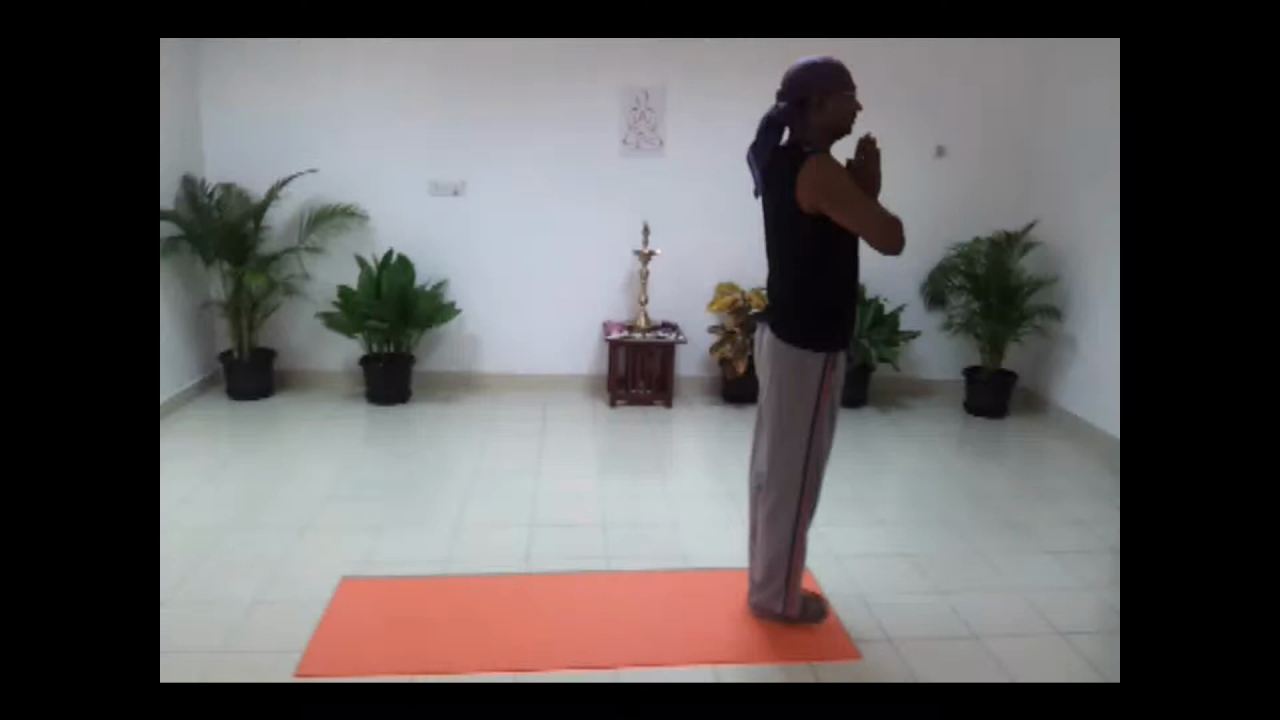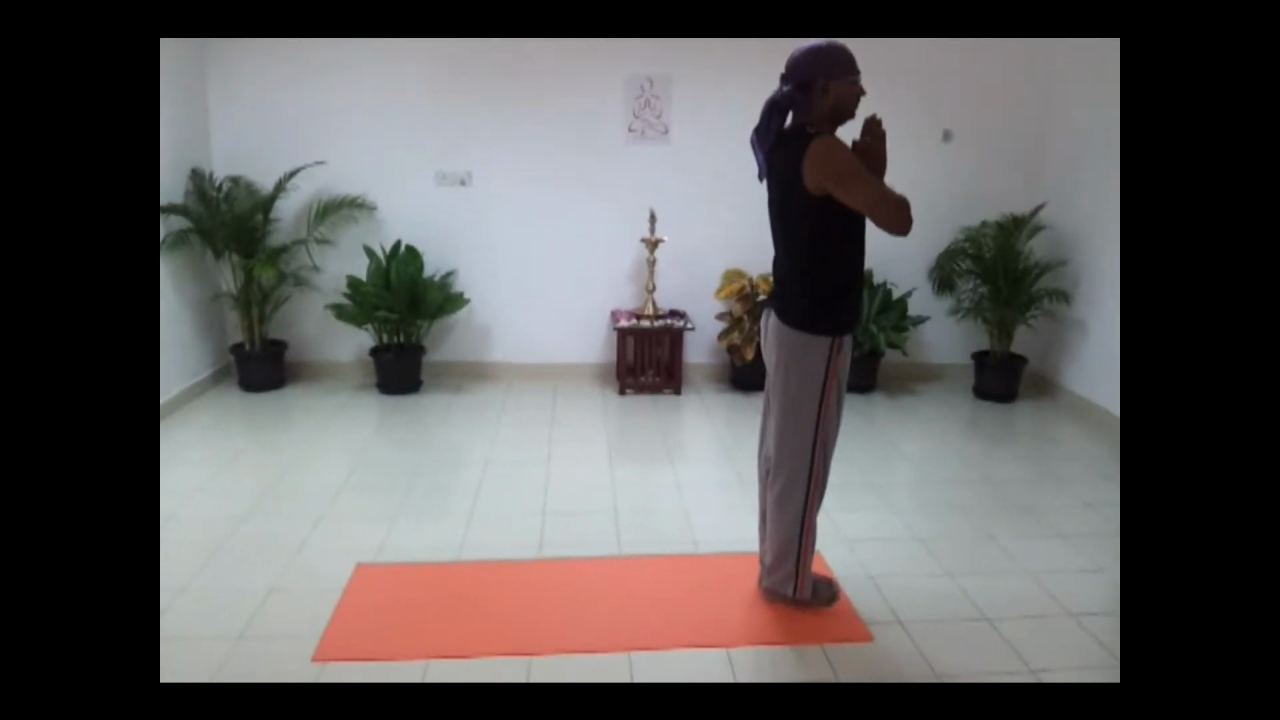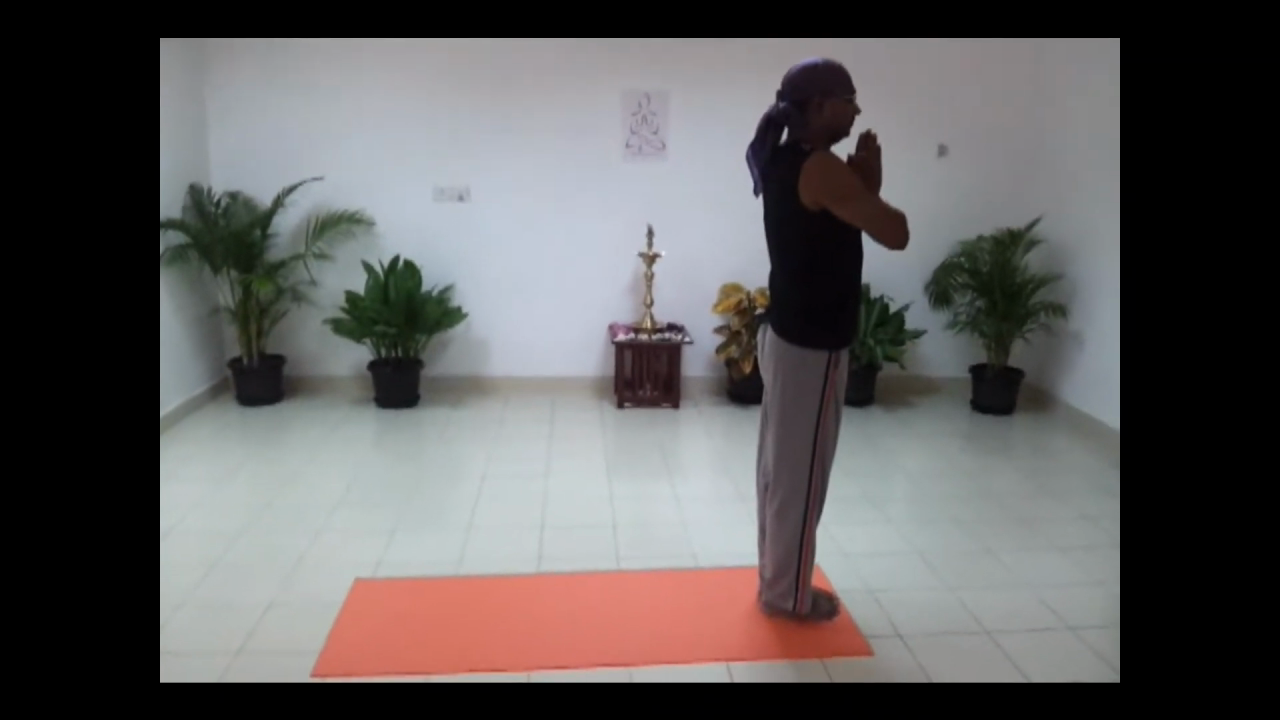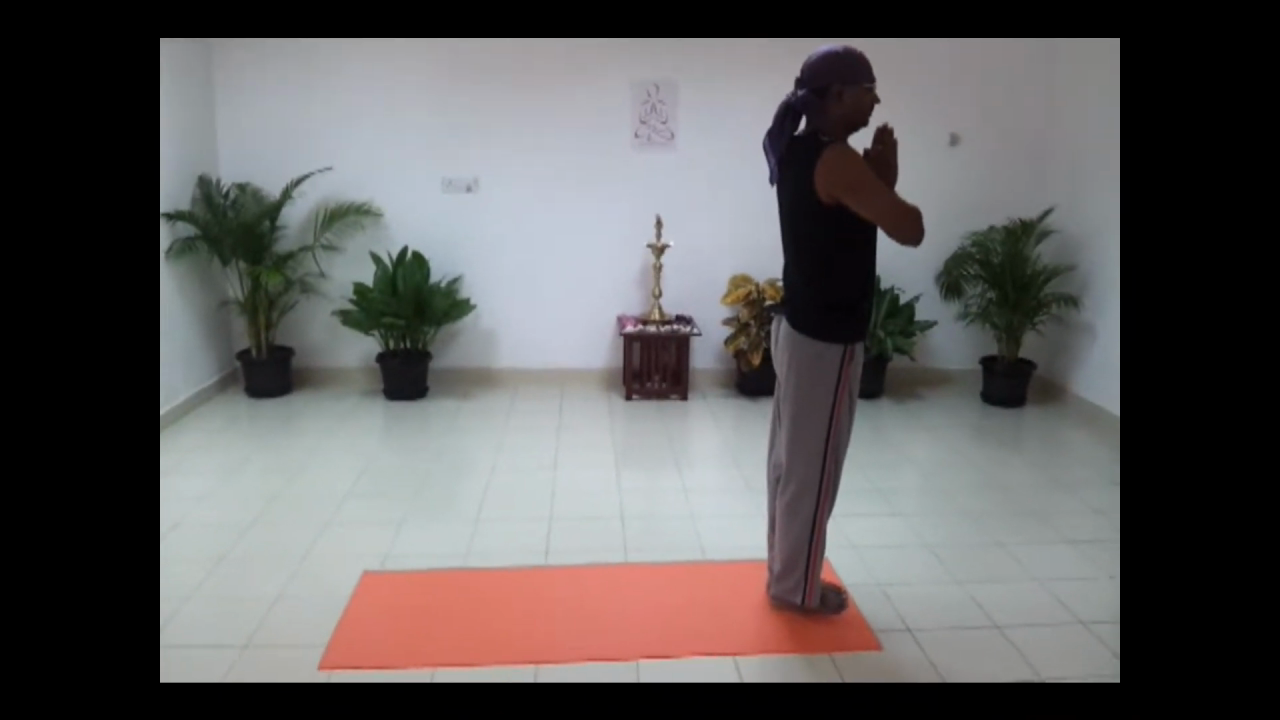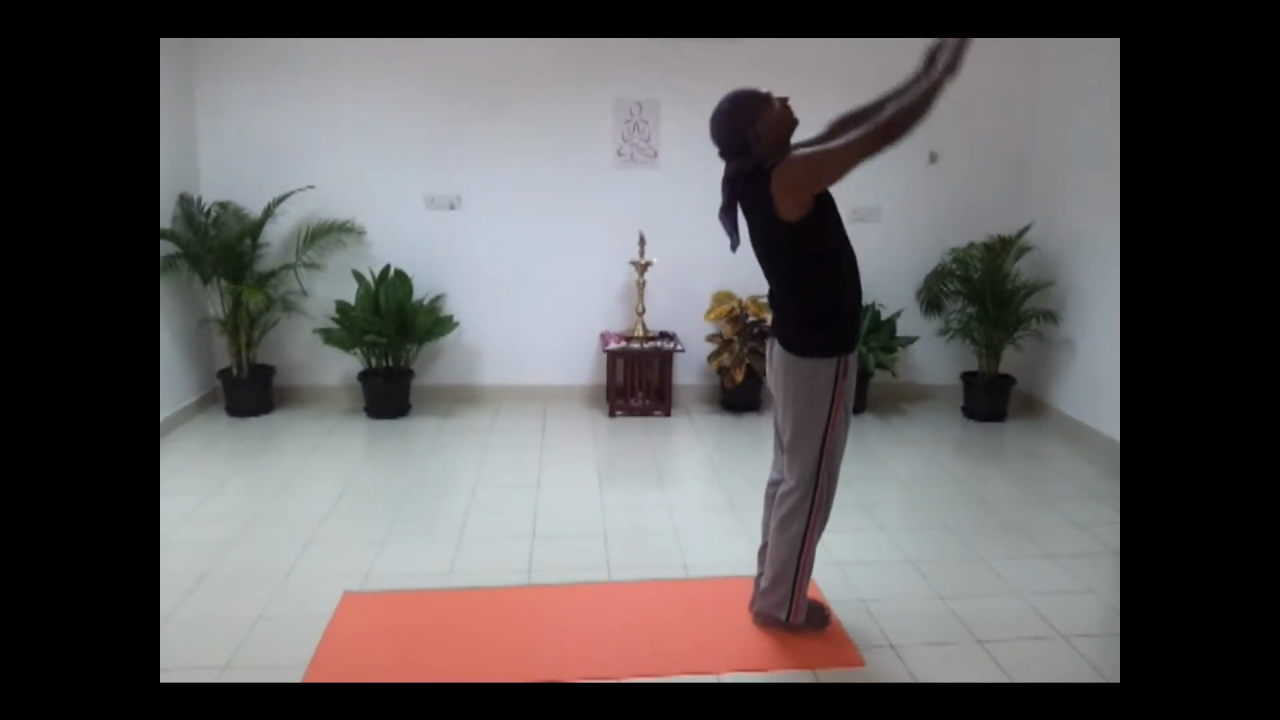
dt=1s
person 1, frame 1
left shoulder: (784, 162)
right shoulder: (818, 171)
left elbow: (836, 226)
right elbow: (890, 238)
left wrist: (859, 188)
right wrist: (868, 188)
left hip: (783, 334)
right hip: (808, 346)
left knee: (775, 467)
right knee: (793, 474)
left ankle: (768, 580)
right ankle: (777, 596)
person 1, frame 2
left shoulder: (789, 145)
right shoulder: (825, 153)
left elbow: (840, 209)
right elbow: (898, 219)
left wrist: (865, 169)
right wrist: (875, 170)
left hip: (788, 319)
right hip: (815, 331)
left knee: (782, 452)
right knee: (801, 458)
left ankle: (778, 564)
right ankle: (788, 580)
person 1, frame 3
left shoulder: (785, 162)
right shoulder: (820, 169)
left elbow: (839, 221)
right elbow: (895, 233)
left wrist: (861, 184)
right wrist: (870, 185)
left hip: (786, 335)
right hip: (812, 345)
left knee: (782, 466)
right knee: (800, 472)
left ankle: (779, 578)
right ankle: (788, 594)
person 1, frame 4
left shoulder: (800, 152)
right shoulder: (837, 162)
right elbow: (910, 229)
left wrist: (876, 180)
right wrist: (886, 181)
left hip: (799, 327)
right hip: (826, 340)
left knee: (791, 461)
right knee: (812, 467)
left ankle: (787, 572)
right ankle: (797, 588)
person 1, frame 5
left shoulder: (767, 175)
right shoulder: (789, 177)
left elbow: (848, 127)
right elbow: (881, 131)
left wrist: (921, 75)
right wrist: (939, 70)
left hip: (796, 348)
right hip: (818, 357)
left knee: (792, 476)
right knee: (807, 484)
left ankle: (774, 586)
right ankle: (779, 604)
